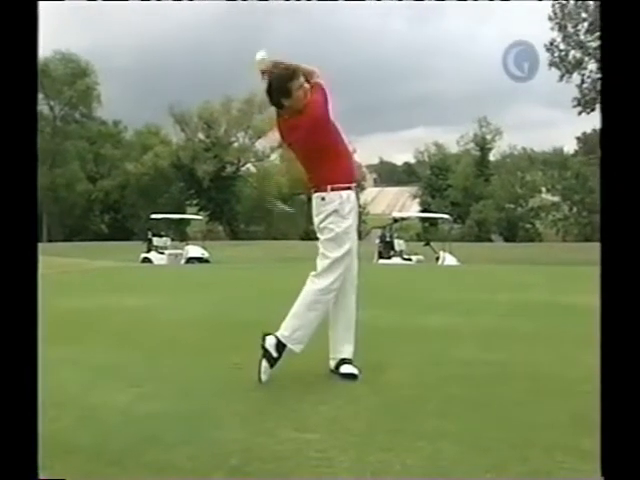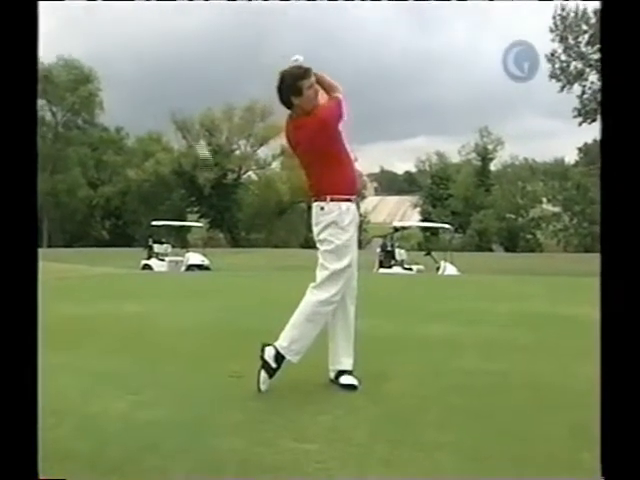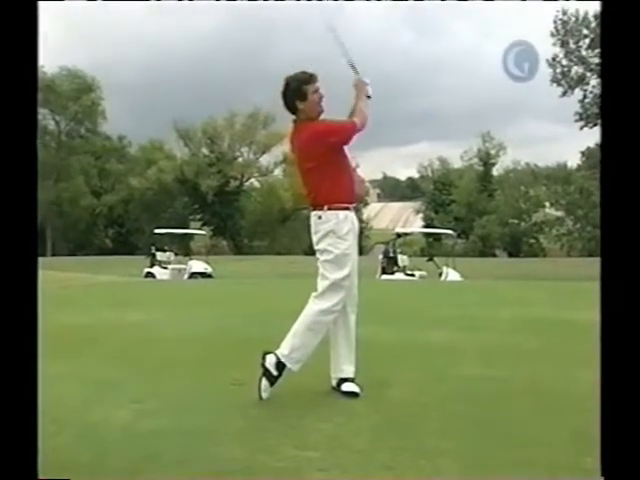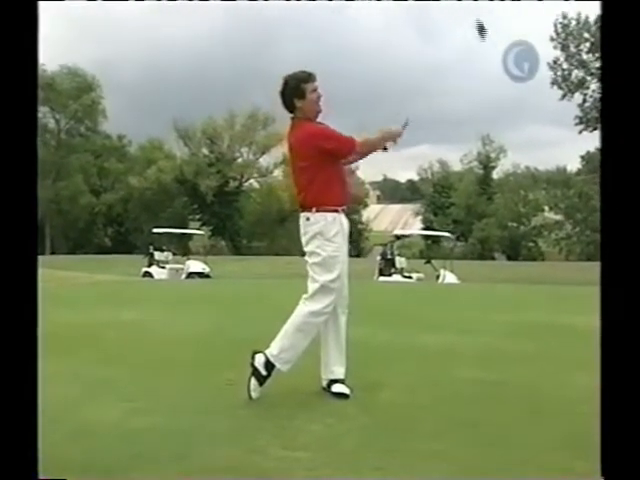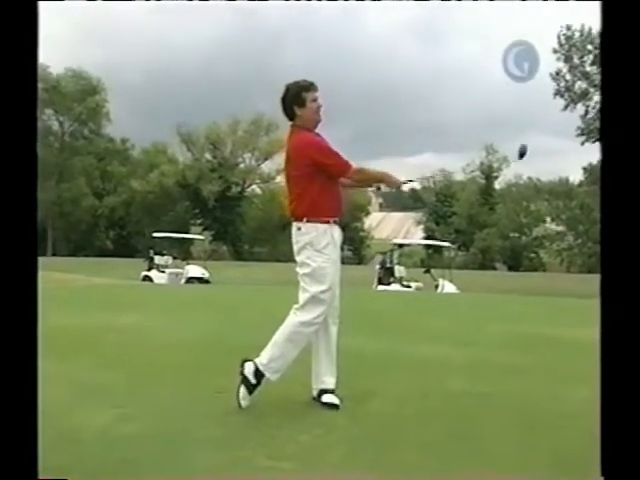
dt=0.5s
person 1, frame 1
left shoulder: (285, 123)
right shoulder: (312, 117)
left elbow: (308, 78)
right elbow: (315, 76)
left wrist: (278, 71)
right wrist: (283, 67)
left hip: (338, 199)
right hip: (336, 201)
left knee: (346, 281)
right knee: (327, 278)
left ankle: (341, 356)
right ankle: (280, 342)
person 1, frame 2
left shoulder: (295, 127)
right shoulder: (320, 122)
left elbow: (326, 97)
right elbow: (337, 93)
right wrist: (316, 74)
left hip: (339, 209)
right hip: (336, 210)
left knee: (345, 291)
right knee: (328, 288)
left ankle: (340, 366)
right ankle: (278, 353)
person 1, frame 3
left shoulder: (303, 133)
right shoulder: (318, 133)
left elbow: (347, 126)
right elbow: (358, 123)
right wrist: (360, 94)
left hip: (338, 218)
right hip: (334, 220)
left knee: (346, 300)
right knee: (330, 298)
left ankle: (342, 374)
right ankle: (279, 361)
person 1, frame 4
left shoulder: (303, 132)
right shoulder: (313, 133)
left elbow: (341, 158)
right elbow: (358, 148)
left wrist: (377, 142)
right wrist: (386, 136)
left hip: (330, 220)
right hip: (324, 222)
left knee: (336, 301)
right knee: (320, 299)
left ankle: (333, 375)
right ankle: (269, 360)
person 1, frame 5
left shoulder: (305, 141)
right shoulder: (309, 143)
left elbow: (337, 179)
right elbow: (352, 173)
left wrist: (374, 181)
right wrist: (384, 177)
left hip: (324, 232)
right hip: (316, 233)
left knee: (328, 312)
right knee: (311, 310)
left ankle: (323, 385)
right ankle: (259, 369)
